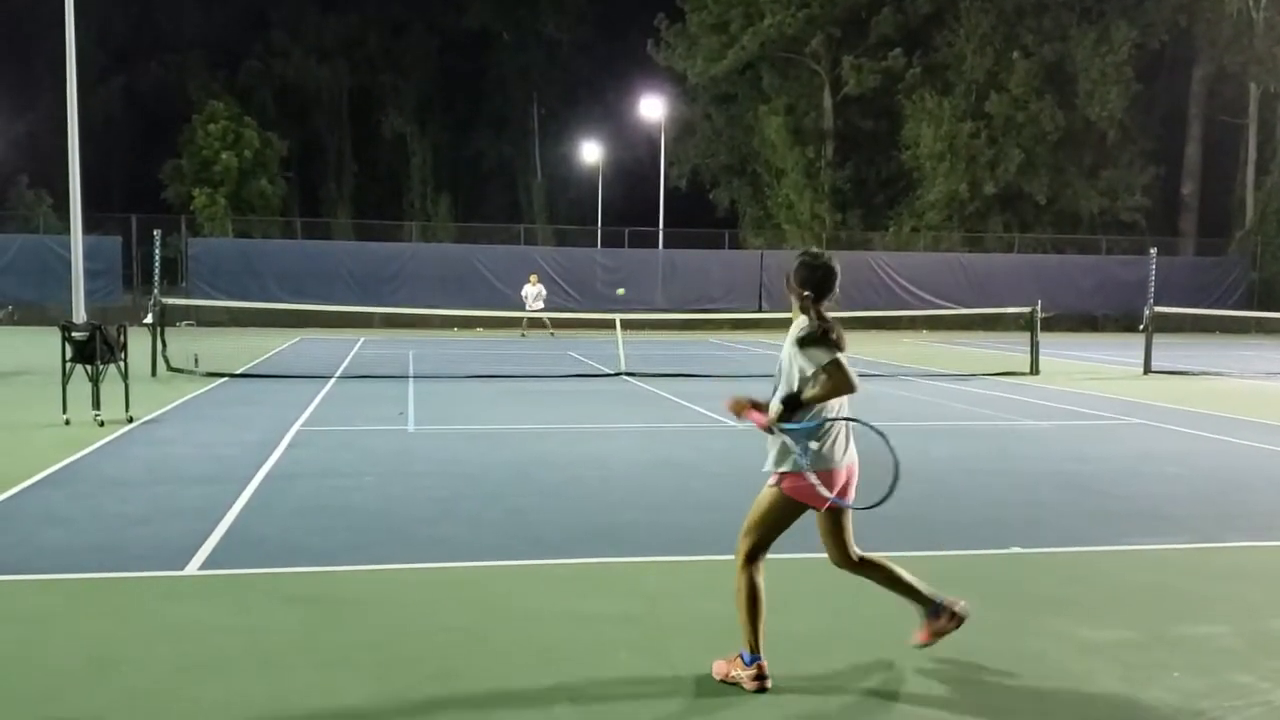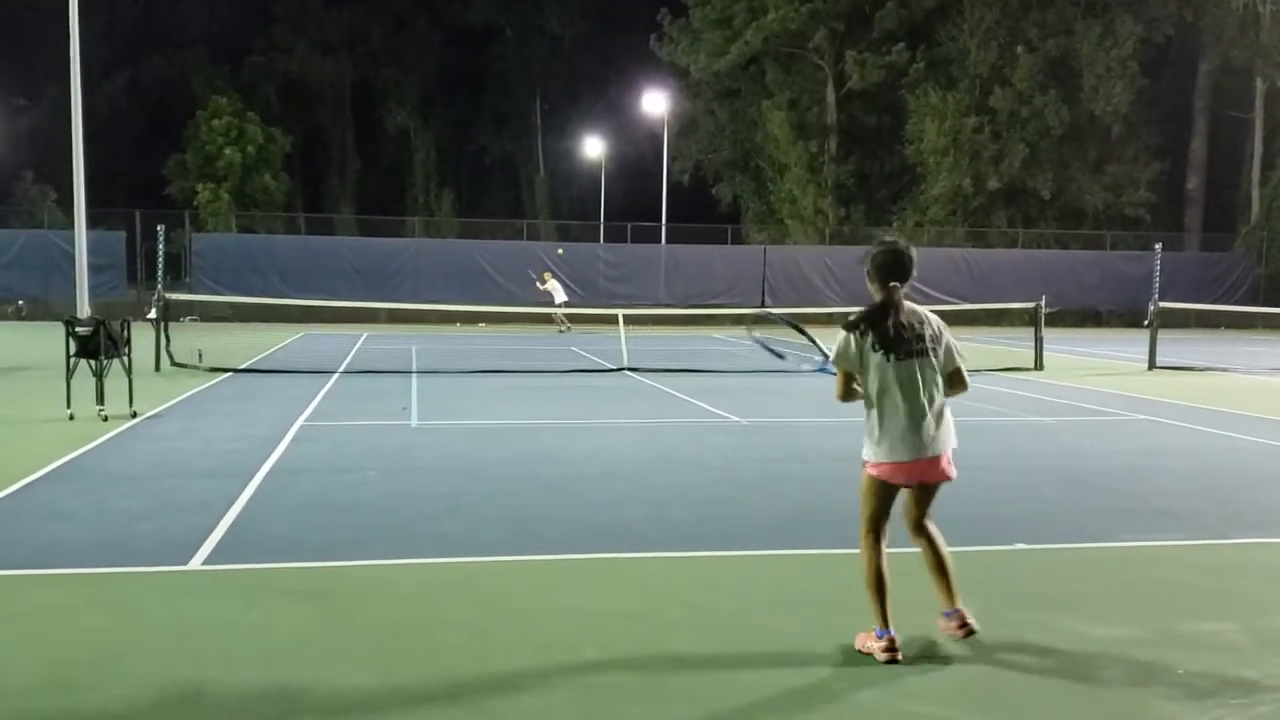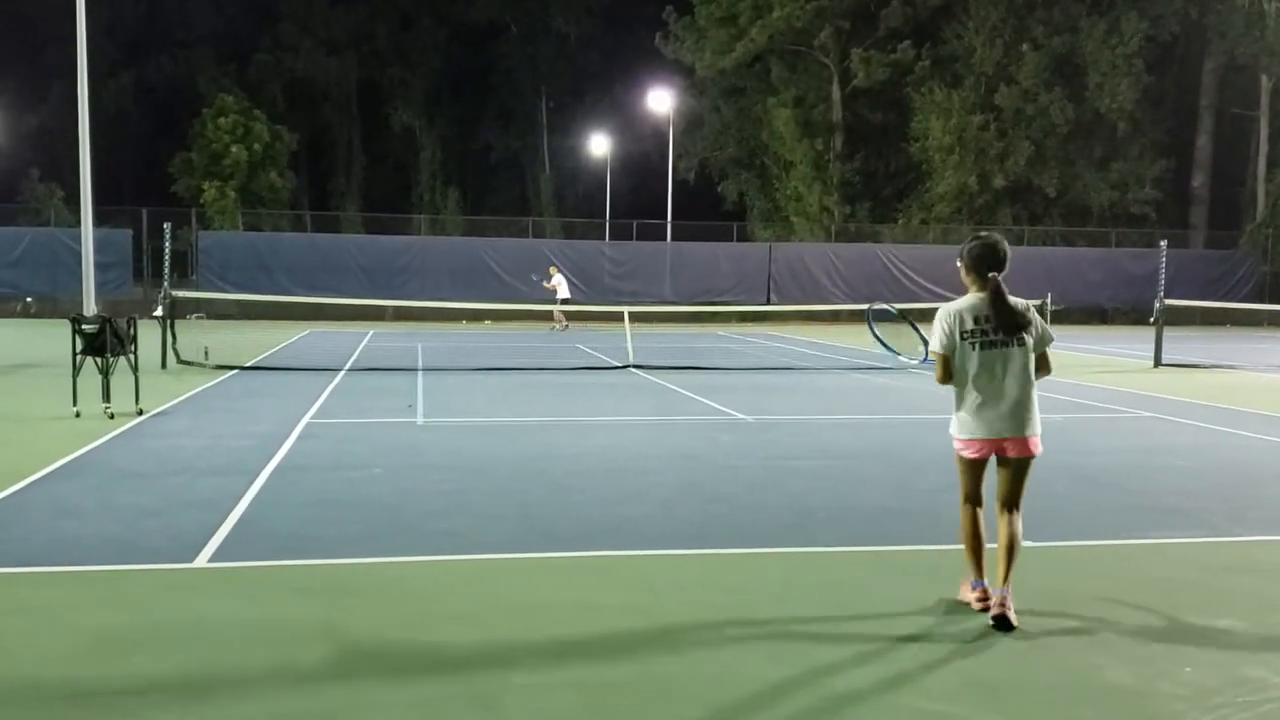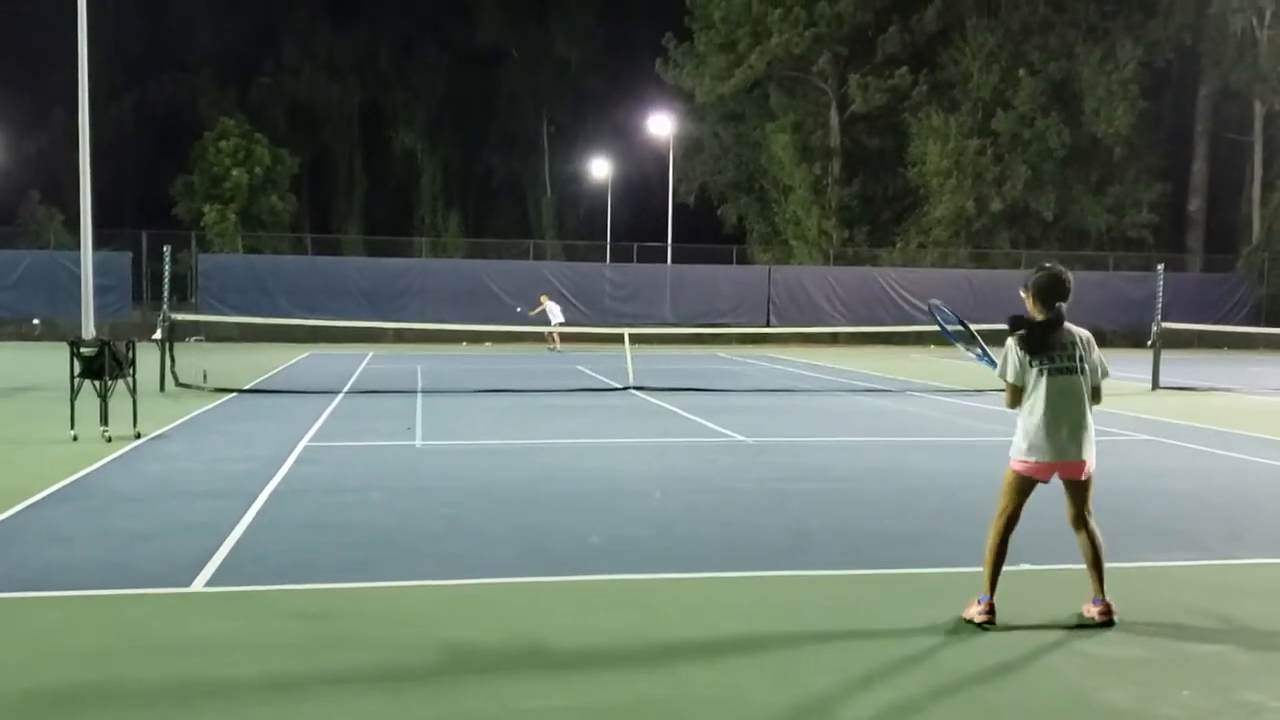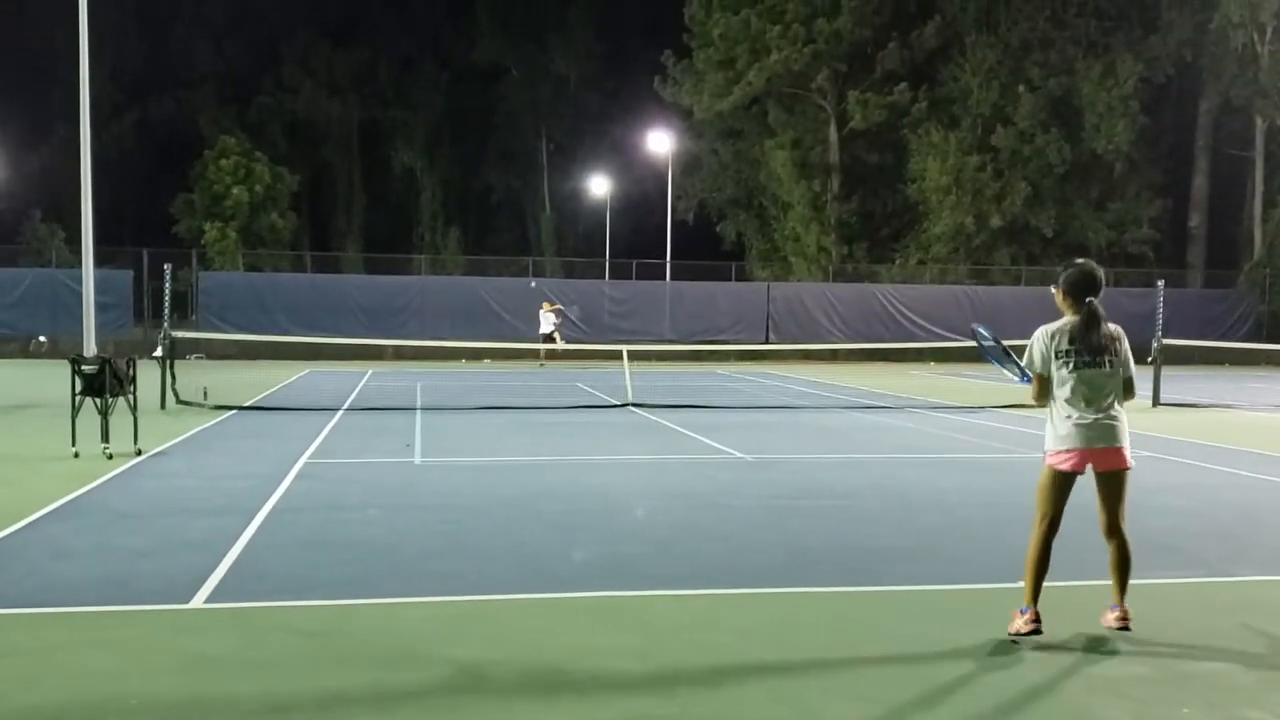
dt=0.5s
person 1, frame 1
left shoulder: (803, 330)
right shoulder: (823, 328)
left elbow: (843, 383)
left wrist: (793, 403)
right wrist: (765, 407)
left hip: (801, 466)
right hip: (828, 461)
left knee: (747, 554)
right knee: (843, 556)
left ankle: (751, 664)
right ankle: (938, 607)
person 1, frame 2
left shoulder: (859, 325)
right shoulder: (930, 322)
left elbow: (843, 392)
right elbow: (959, 385)
left hip: (889, 448)
right hip: (935, 444)
left knee: (872, 537)
right knee: (920, 523)
left ankle: (884, 637)
right ankle: (954, 614)
person 1, frame 3
left shoulder: (950, 313)
right shoulder: (1023, 312)
left elbow: (944, 375)
right elbow: (1044, 368)
left hip: (973, 425)
right hip: (1019, 424)
left knee: (971, 502)
right knee: (1009, 508)
left ankle: (978, 586)
right ankle: (1003, 596)
person 1, frame 4
left shoulder: (1018, 341)
right shoulder: (1084, 339)
left elbow: (1013, 401)
right elbow: (1095, 396)
left hip: (1034, 447)
right hip: (1077, 445)
left knee: (1004, 522)
right knee: (1082, 521)
left ankle: (985, 602)
right ankle: (1100, 602)
person 1, frame 5
left shoulder: (1047, 335)
right shoulder: (1116, 335)
left elbow: (1039, 394)
right elbow: (1129, 392)
left hip: (1068, 439)
right hip: (1111, 438)
left knee: (1046, 527)
right knee: (1112, 525)
left ankle: (1030, 613)
right ankle: (1119, 608)
